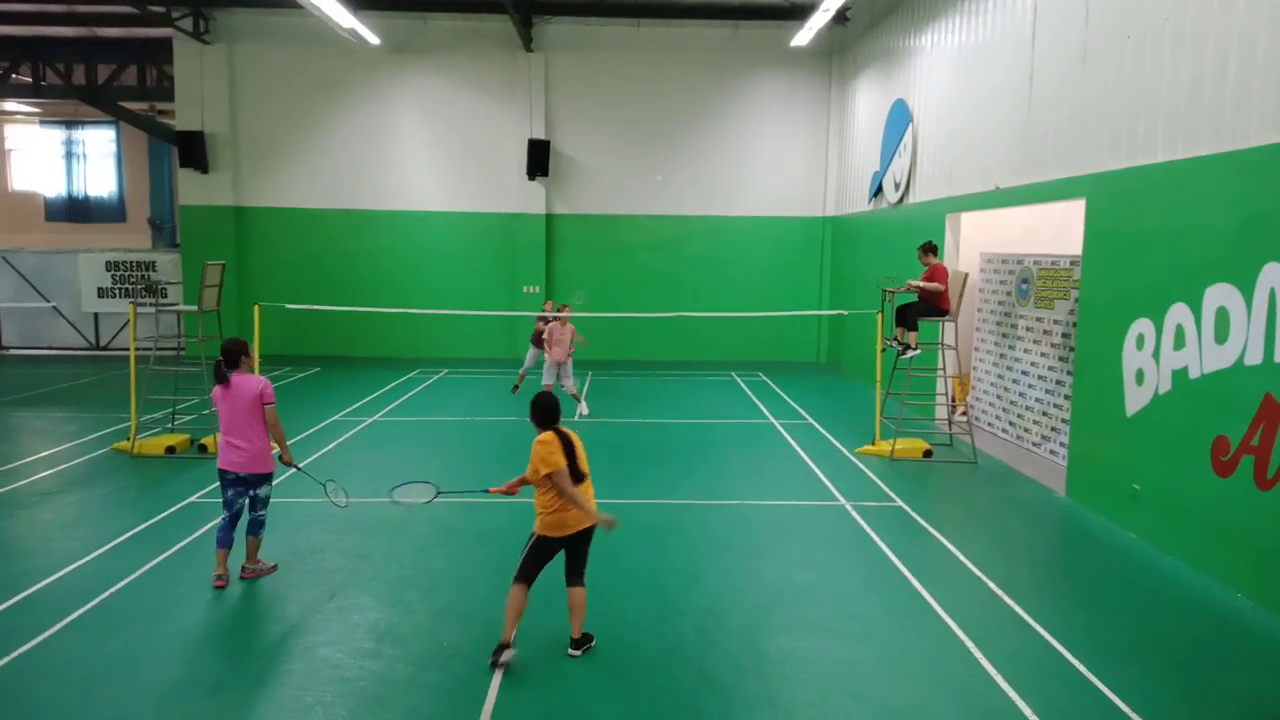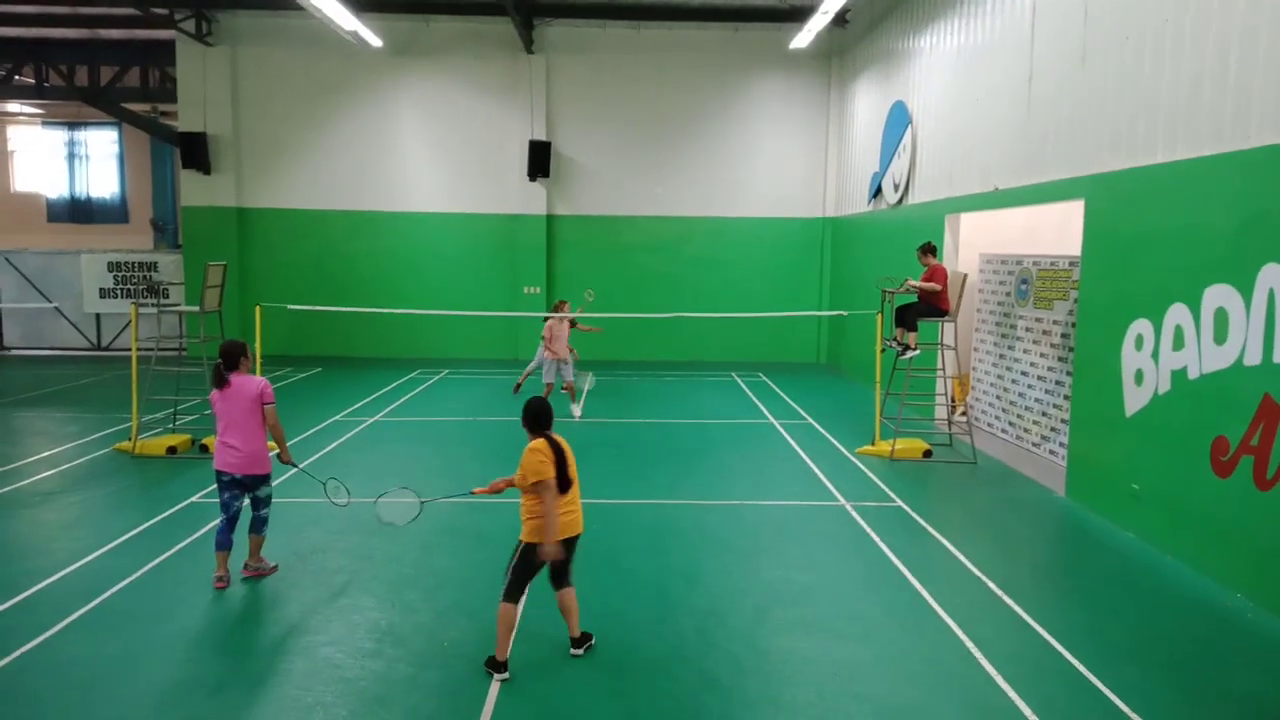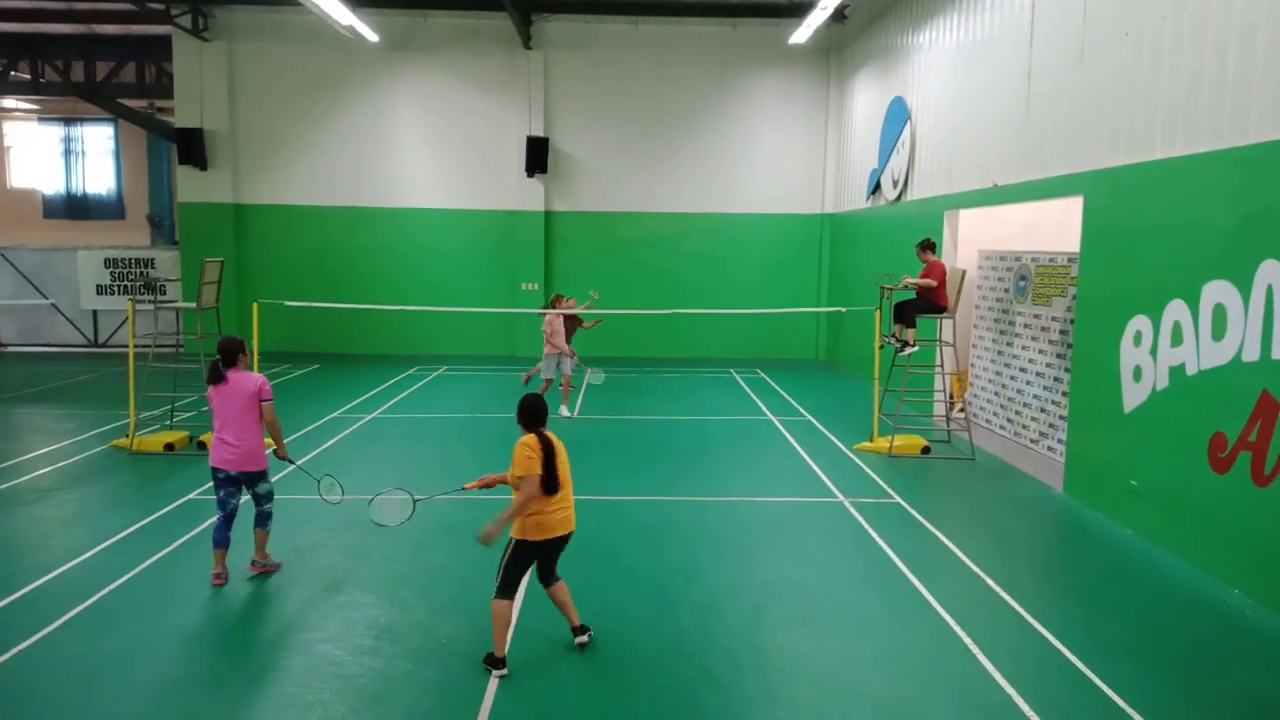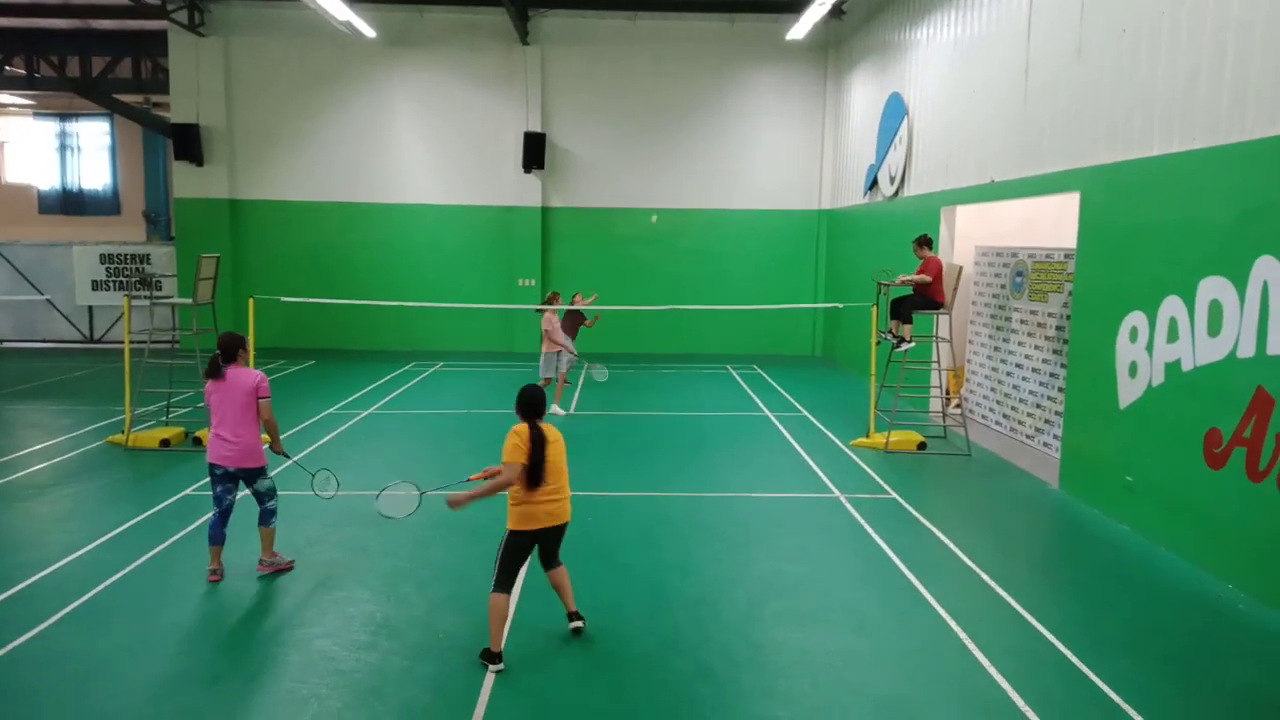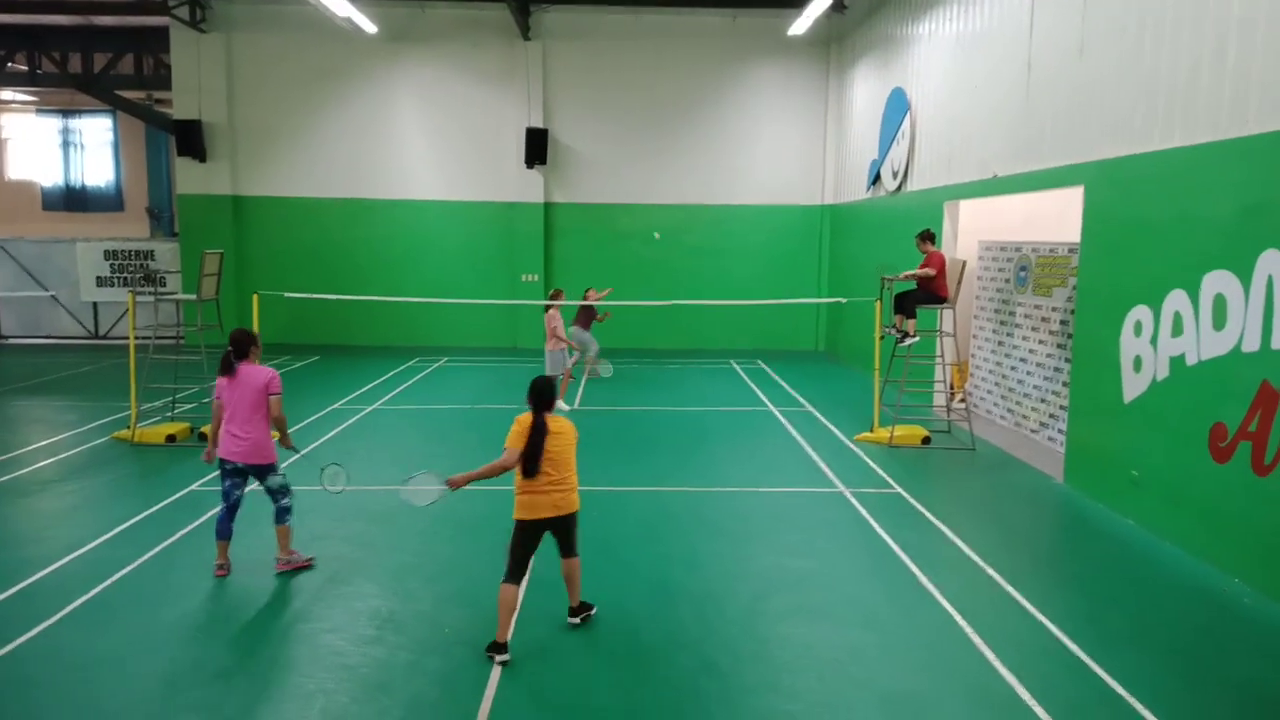
dt=0.1s
person 1, frame 1
left shoulder: (544, 443)
right shoulder: (568, 437)
left elbow: (566, 485)
left wrist: (593, 514)
right wrist: (522, 480)
left hip: (554, 527)
right hip: (583, 522)
left knee: (522, 578)
right knee: (576, 578)
left ankle: (506, 645)
right ankle: (577, 640)
person 1, frame 2
left shoulder: (535, 449)
right shoulder: (558, 443)
left elbow: (548, 497)
left wrist: (549, 540)
right wrist: (509, 481)
left hip: (541, 534)
right hip: (569, 528)
left knee: (512, 593)
right knee: (562, 581)
left ankle: (500, 661)
right ankle: (577, 639)
person 1, frame 3
left shoulder: (527, 445)
right shoulder: (552, 441)
left elbow: (529, 494)
left wrist: (498, 525)
right wrist: (499, 478)
left hip: (531, 531)
right hip: (563, 525)
left knee: (504, 590)
right knee: (549, 577)
left ankle: (498, 659)
right ankle: (578, 628)
person 1, frame 4
left shoulder: (519, 434)
right shoulder: (554, 434)
left elbow: (508, 479)
left wrist: (468, 497)
right wrist: (499, 470)
left hip: (526, 520)
right hip: (558, 516)
left knee: (502, 583)
right knee: (552, 562)
left ankle: (494, 653)
right ankle: (573, 615)
person 1, frame 5
left shoulder: (524, 423)
right shoulder: (568, 427)
left elbow: (507, 463)
left wrist: (465, 478)
left hip: (531, 510)
right hip: (566, 506)
left knee: (513, 575)
right knee: (569, 552)
left ankle: (501, 645)
right ankle: (576, 609)
person 2, frame 1
left shoulder: (218, 390)
right shoulder: (261, 384)
right elbow: (272, 423)
right wrist: (285, 451)
left hip: (228, 462)
right hip: (258, 462)
left knee: (229, 515)
right knee: (258, 513)
left ankle: (220, 572)
right ankle: (251, 565)
person 2, frame 2
left shoulder: (216, 391)
right shoulder: (260, 384)
right elbow: (272, 423)
right wrist: (284, 451)
left hip: (224, 464)
right hip: (254, 463)
left knee: (227, 517)
right knee: (261, 511)
left ankle: (221, 573)
right ankle: (254, 563)
person 2, frame 3
left shoulder: (213, 387)
right shoulder: (258, 381)
right elbow: (270, 420)
right wrist: (281, 447)
left hip: (221, 461)
right hip: (252, 460)
left knee: (224, 515)
right knee: (265, 505)
left ankle: (219, 570)
right ankle: (260, 560)
person 2, frame 4
left shoulder: (211, 383)
right shoulder: (257, 378)
left elbow: (215, 419)
right elbow: (267, 418)
right wrist: (276, 442)
left hip: (218, 457)
right hip: (249, 457)
left knee: (220, 511)
right knee: (268, 503)
left ankle: (214, 566)
right ankle: (268, 559)
person 2, frame 5
left shoulder: (224, 378)
right shoulder: (269, 375)
left elbow: (216, 416)
right elbow: (277, 414)
left wrist: (211, 446)
right wrist: (286, 437)
left hip: (229, 454)
right hip: (260, 453)
left knee: (229, 506)
right knee: (282, 499)
left ankle: (222, 561)
right ankle: (285, 556)
